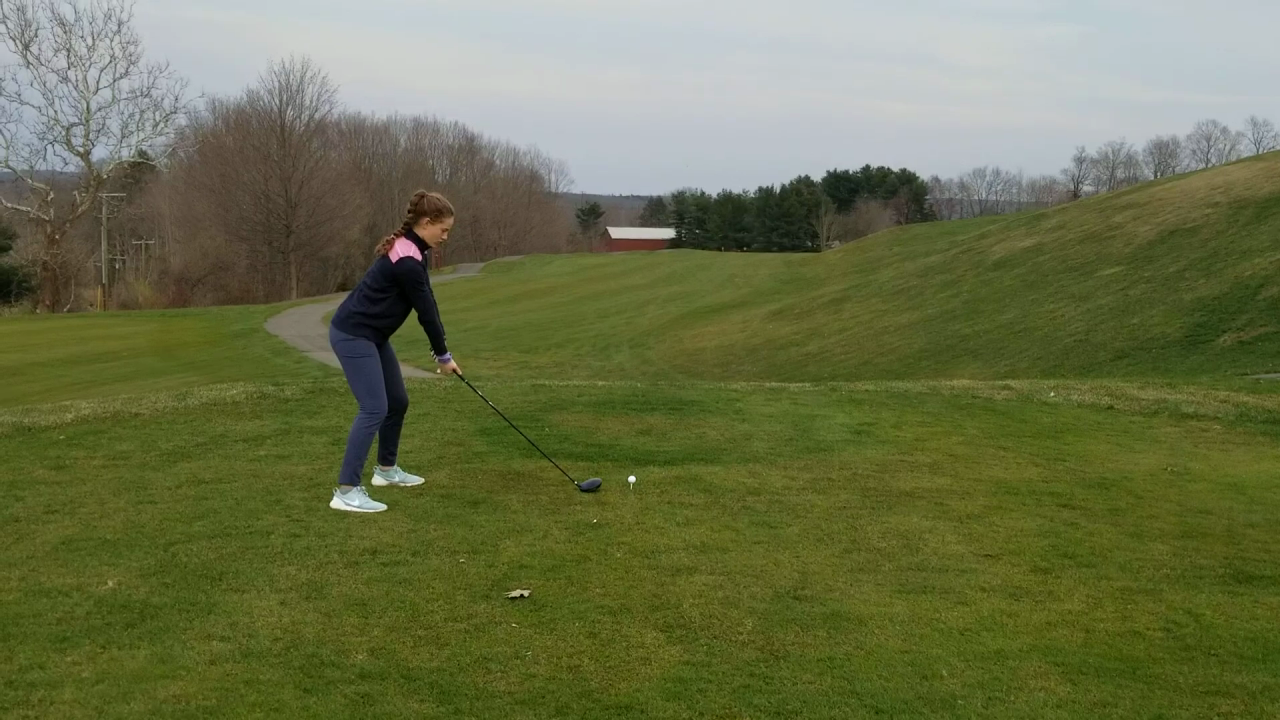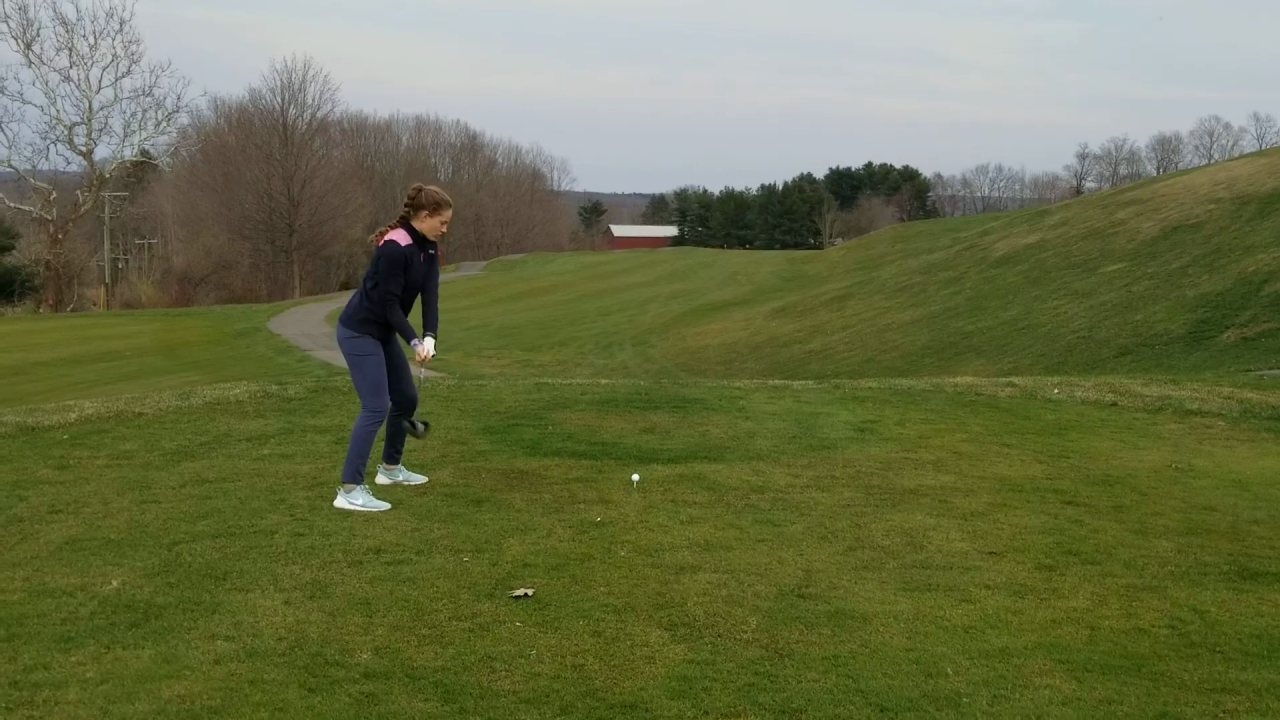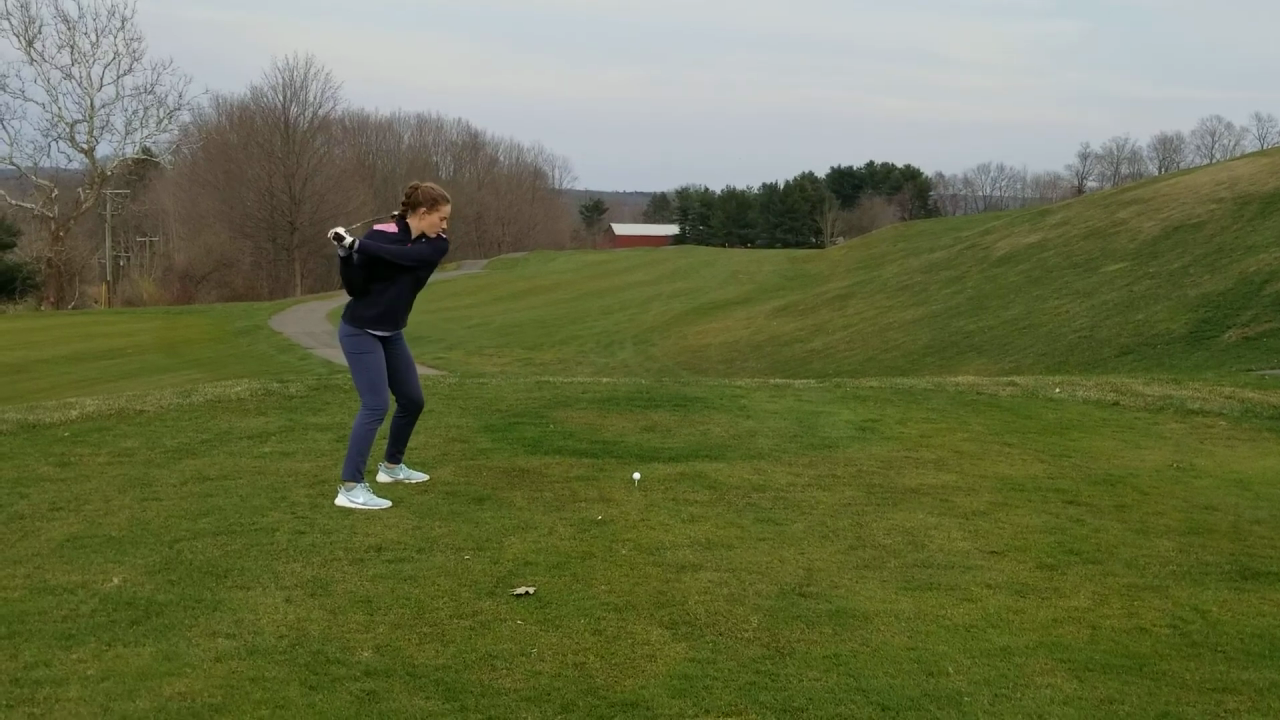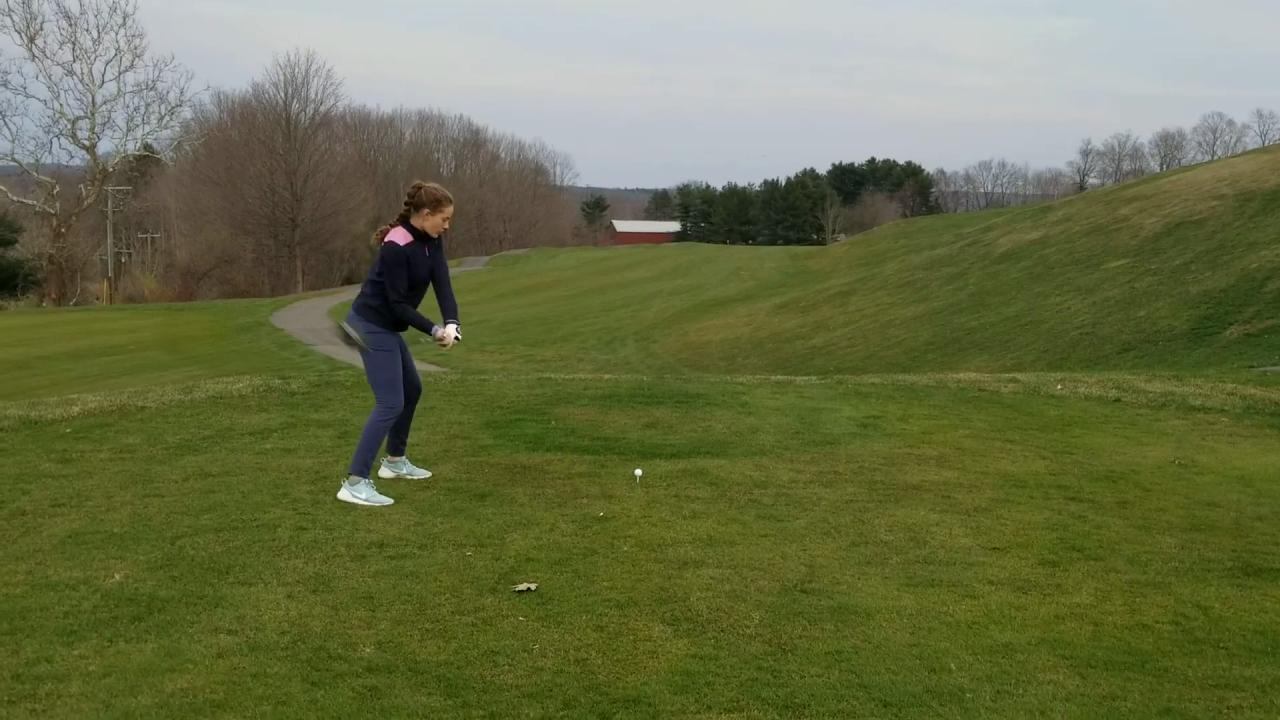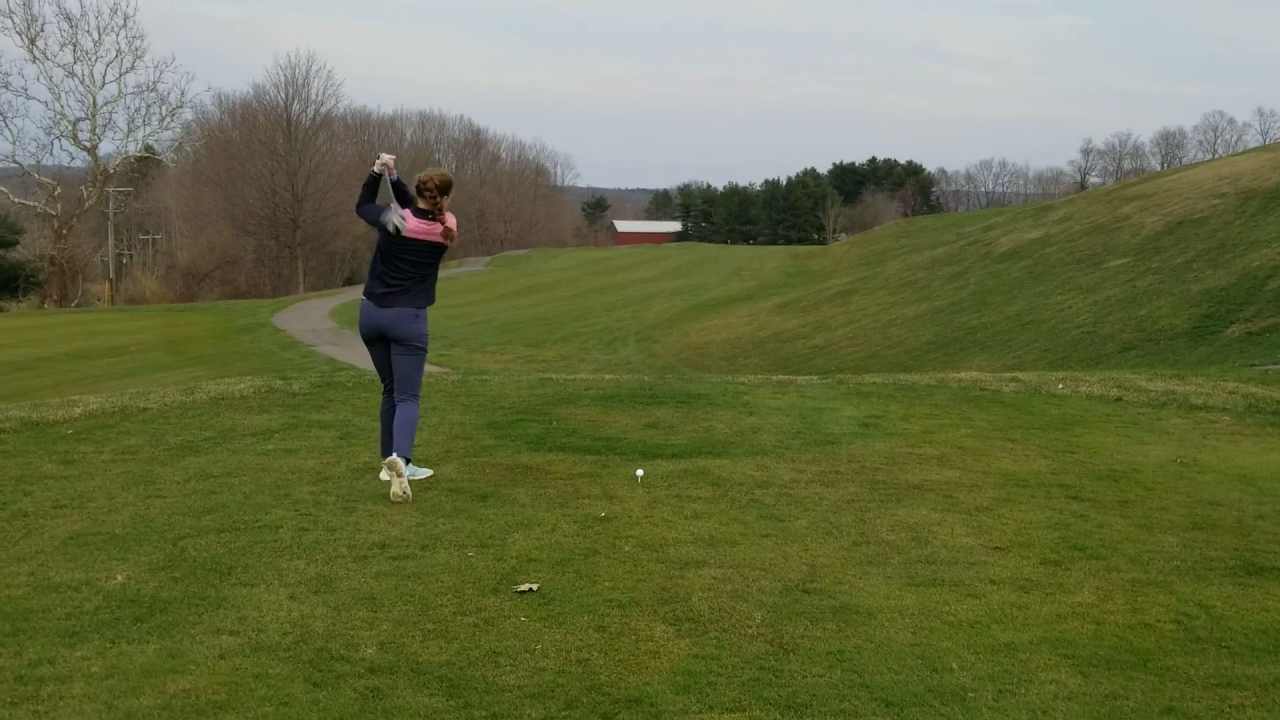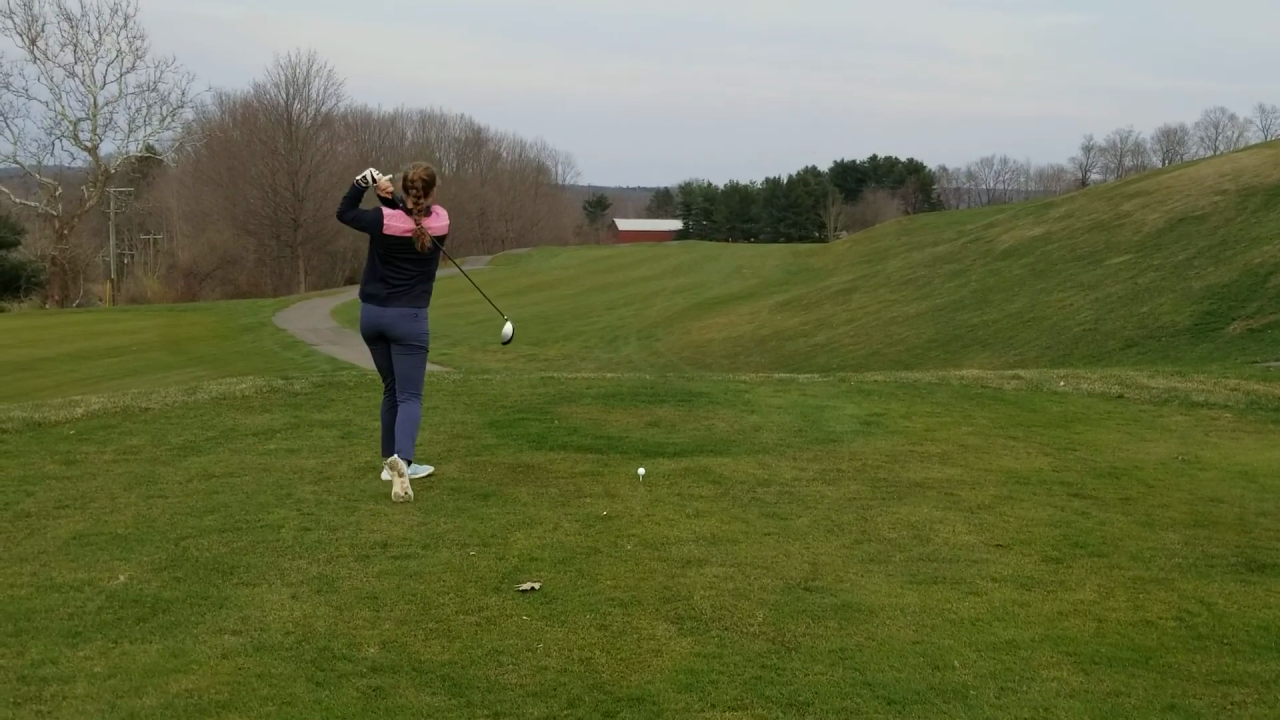
dt=0.4s
person 1, frame 1
left shoulder: (415, 249)
right shoulder: (406, 261)
left elbow: (428, 302)
right elbow: (425, 311)
left wrist: (441, 347)
right wrist: (443, 355)
left hip: (372, 334)
right hip: (353, 335)
left knee: (397, 402)
right knee: (373, 409)
left ankle: (386, 469)
right ankle: (346, 491)
person 1, frame 2
left shoulder: (427, 248)
right shoulder: (395, 247)
left elbow: (430, 295)
right elbow: (387, 303)
left wrist: (429, 337)
right wrist: (414, 341)
left hip: (382, 334)
right hip: (359, 332)
left knee: (406, 399)
right knee: (375, 407)
left ankle: (390, 467)
right ankle: (349, 490)
person 1, frame 3
left shoulder: (437, 245)
right shoulder: (378, 235)
left elbow: (401, 256)
right elbow: (354, 288)
left wrist: (354, 245)
right wrist: (345, 250)
left hip: (391, 334)
right hip: (360, 331)
left knee: (412, 401)
right knee: (376, 406)
left ankle: (392, 466)
right ankle: (350, 488)
person 1, frame 4
left shoulder: (432, 240)
right shoulder: (396, 247)
left elbow: (441, 282)
right elbow: (399, 305)
left wrist: (450, 322)
right wrist: (433, 330)
left hip: (387, 328)
right hip: (373, 327)
left knee: (411, 390)
right knee: (390, 403)
left ankle: (394, 460)
right ankle: (355, 482)
person 1, frame 5
left shoulder: (391, 218)
right shoulder: (447, 227)
left elbow: (362, 206)
left wrist: (378, 170)
right wrist: (391, 175)
left hip: (372, 313)
right hip: (408, 319)
left knee: (392, 390)
right knee: (407, 397)
left ankle: (393, 459)
right ankle: (400, 458)
person 1, frame 6
left shoulder: (384, 219)
right shoulder: (439, 220)
left elbow: (343, 213)
left wrist: (365, 180)
right wrist: (385, 191)
left hip: (372, 314)
right hip: (409, 318)
left knee: (392, 390)
right knee: (409, 397)
left ankle: (394, 461)
right ankle: (402, 459)
